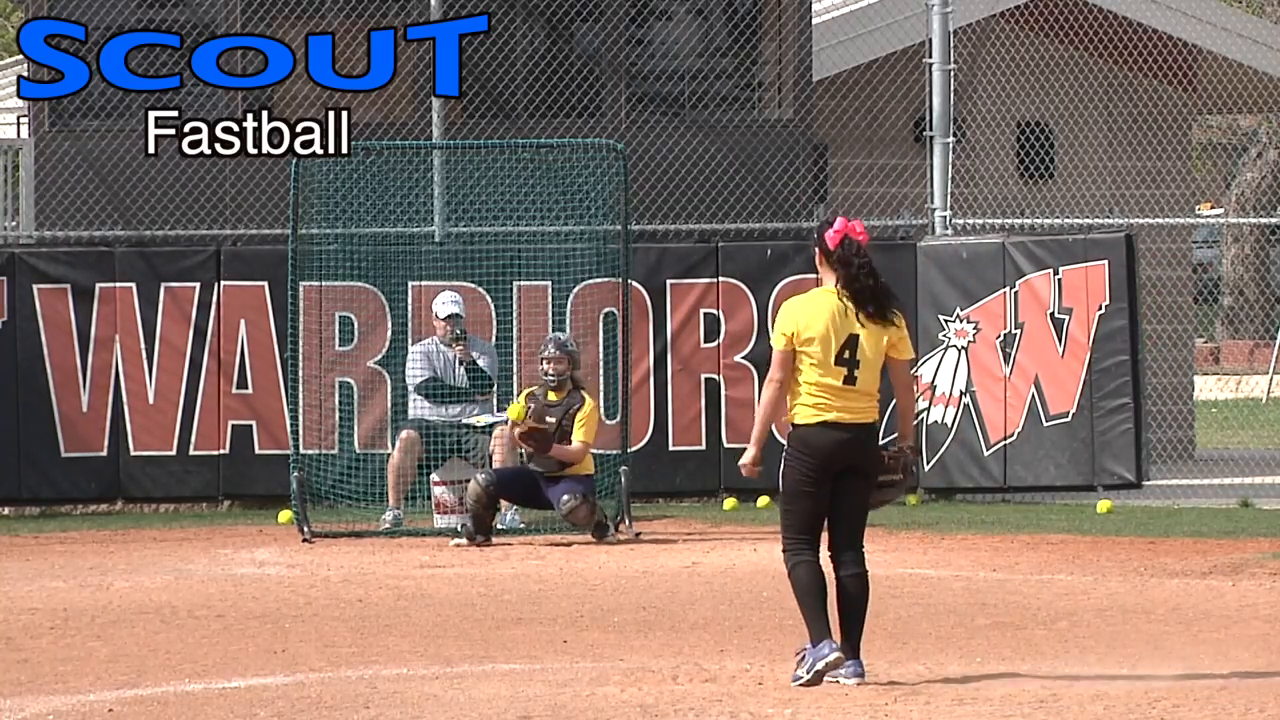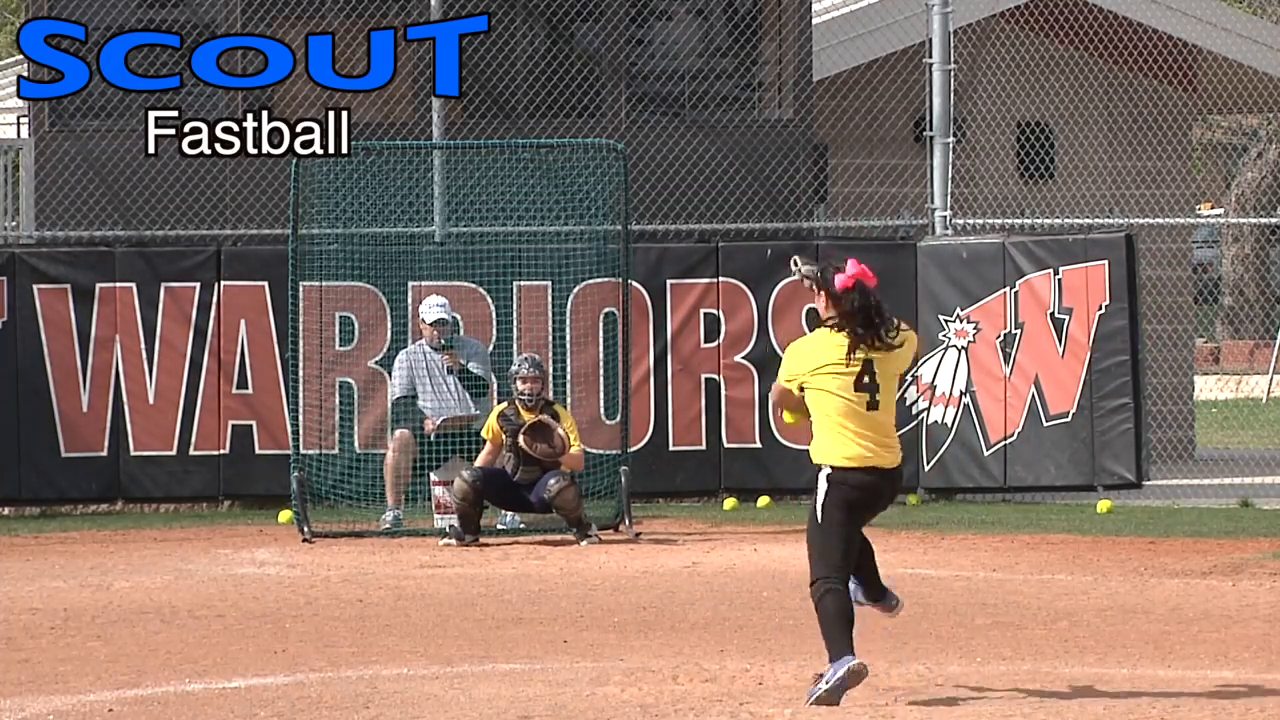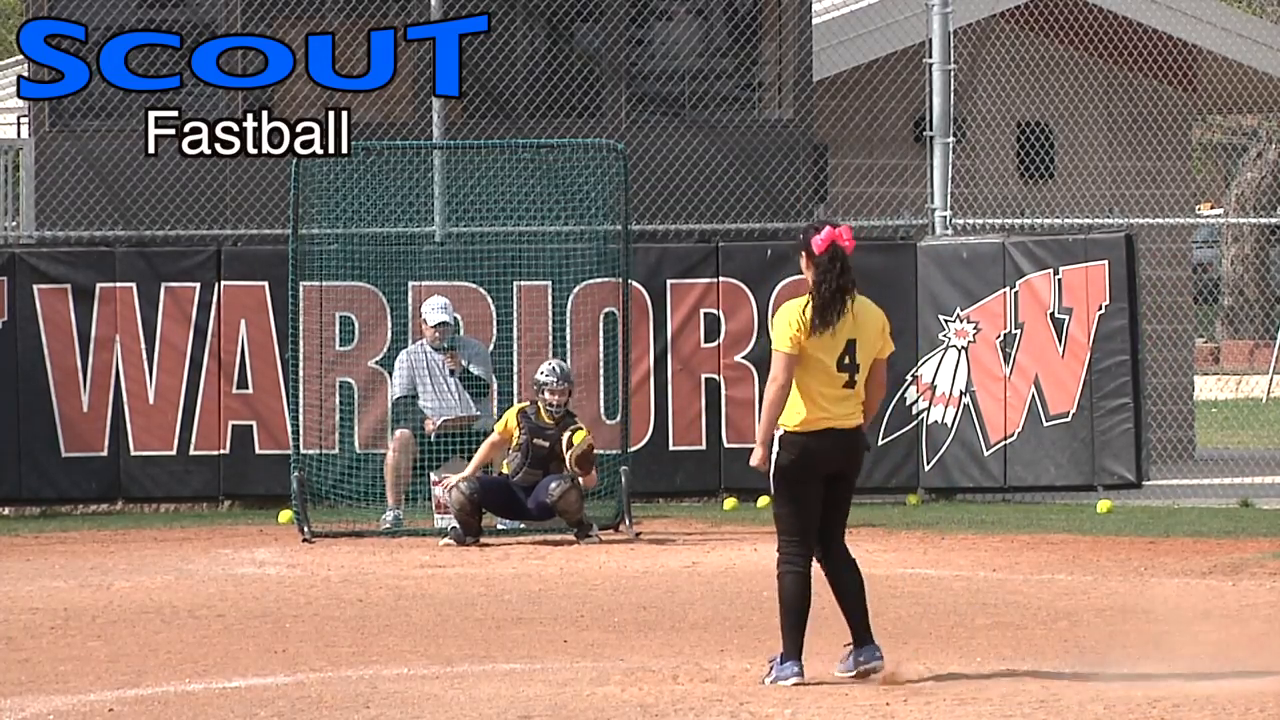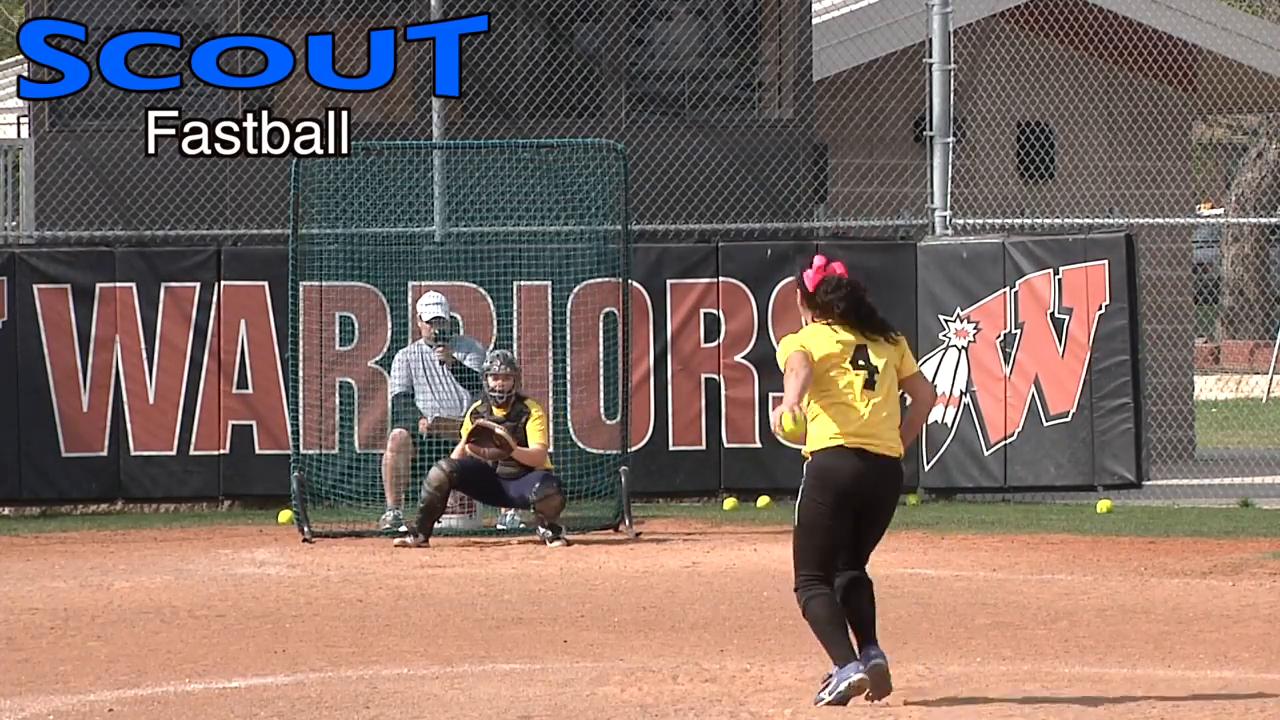
dt=1s
person 1, frame 1
left shoulder: (797, 310)
right shoulder: (885, 314)
left elbow: (776, 383)
right elbow: (903, 387)
left wrist: (754, 445)
right wrist: (906, 440)
left hip: (812, 438)
right hip: (862, 439)
left knee: (800, 546)
right knee: (849, 551)
left ankle: (821, 646)
right ankle: (851, 659)
person 1, frame 2
left shoulder: (812, 347)
right shoulder: (893, 346)
left elbow: (781, 397)
right elbow: (908, 339)
left hip: (843, 476)
right hip: (887, 473)
left knee: (826, 579)
right knee: (836, 524)
left ankle: (843, 661)
right ankle: (874, 590)
person 1, frame 3
left shoulder: (795, 314)
right shoulder: (873, 315)
left elbow: (779, 381)
right elbow: (878, 387)
left wrist: (762, 440)
left hip: (802, 443)
right hip: (849, 442)
left knee: (794, 552)
right knee: (832, 546)
left ankle: (790, 661)
right ankle: (866, 649)
person 1, frame 4
left shoulder: (800, 342)
right shoulder: (886, 337)
left elbow: (799, 378)
right elbow: (924, 393)
right wrist: (906, 440)
left hip: (834, 466)
right hip: (890, 470)
left knee: (814, 580)
right knee: (850, 569)
left ankle: (848, 667)
right ankle: (869, 651)
person 2, frame 1
left shoulder: (482, 348)
right shoulder: (420, 351)
left elbow: (485, 388)
right elbow: (429, 390)
left wrist: (469, 360)
right wrist: (471, 394)
left hip: (474, 426)
right hip: (431, 425)
left knee: (504, 437)
right knee: (406, 438)
right ankle: (394, 511)
person 2, frame 2
left shoulder: (473, 349)
right shoulder: (407, 357)
left elbow: (482, 390)
right elbow: (400, 404)
left wrist: (459, 368)
right wrist: (422, 420)
left hip: (471, 428)
right hip: (427, 431)
right knee: (401, 438)
right ankle: (393, 511)
person 2, frame 3
left shoulder: (475, 349)
right shoulder: (408, 357)
left elbow: (483, 392)
right elbow: (401, 403)
left wrist: (461, 370)
right wrist: (422, 420)
left hip: (474, 430)
right hip: (429, 432)
right knee: (401, 438)
right ankle: (393, 511)
person 2, frame 4
left shoulder: (470, 348)
right shoulder: (406, 356)
left elbow: (478, 385)
right elbow: (400, 400)
left wrist: (451, 362)
right wrist: (418, 419)
right hip: (427, 430)
right knee: (398, 437)
right ankle: (393, 511)
person 3, frame 1
left shoulder: (583, 404)
right shoulder: (529, 396)
left elbow: (580, 452)
right elbow: (513, 440)
left wrist: (546, 448)
right wrist: (515, 430)
left hip: (571, 476)
right hip: (533, 475)
left knee: (575, 511)
right knee: (481, 484)
left ankle: (598, 520)
right ankle: (479, 532)
person 3, frame 2
left shoulder: (558, 415)
right shoulder: (501, 413)
left elbow: (579, 463)
right elbow: (490, 452)
right wrist: (466, 486)
left hip: (545, 488)
right hip: (511, 486)
left knee: (560, 485)
right knee: (467, 479)
left ankle: (583, 529)
right ankle: (467, 531)
person 3, frame 3
left shoulder: (573, 429)
right shoulder: (520, 413)
left elbow: (590, 483)
right elbow: (494, 443)
left wrist: (584, 473)
right wrist: (467, 473)
left hip: (543, 497)
right hip: (510, 489)
left knee: (562, 487)
right knee: (462, 492)
left ankle: (583, 529)
right ankle: (468, 532)
person 3, frame 4
left shoulder: (530, 411)
right shoulder: (477, 410)
left elbow: (539, 457)
right elbow: (463, 448)
left wrist: (511, 449)
right wrist: (442, 480)
left hip: (522, 481)
right hip: (489, 481)
left knee: (549, 490)
right knee: (441, 470)
left ankle: (548, 529)
right ankle: (421, 532)
